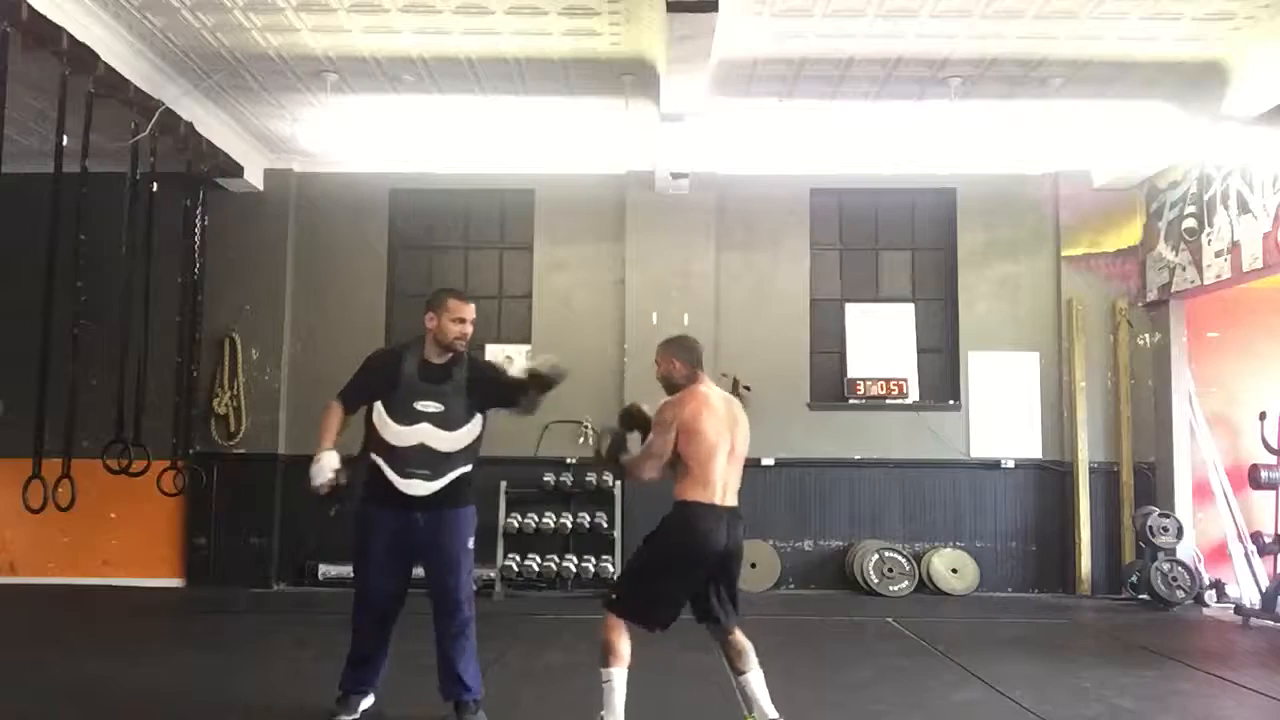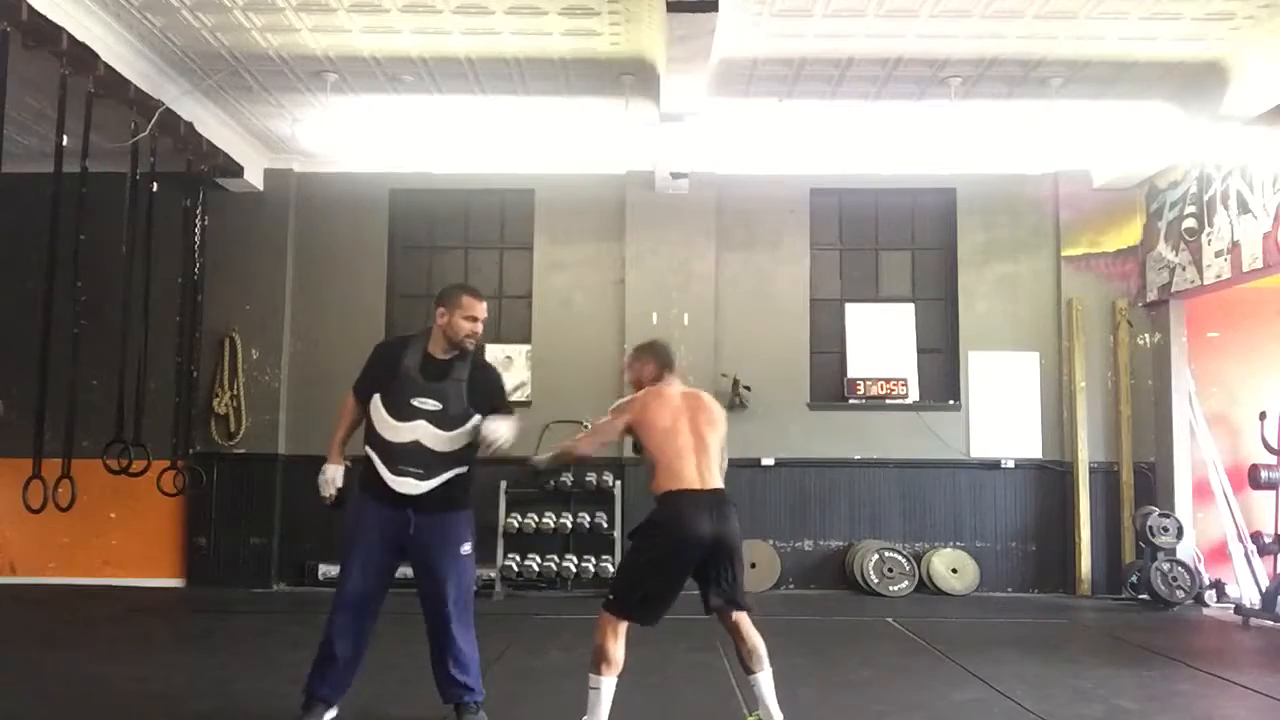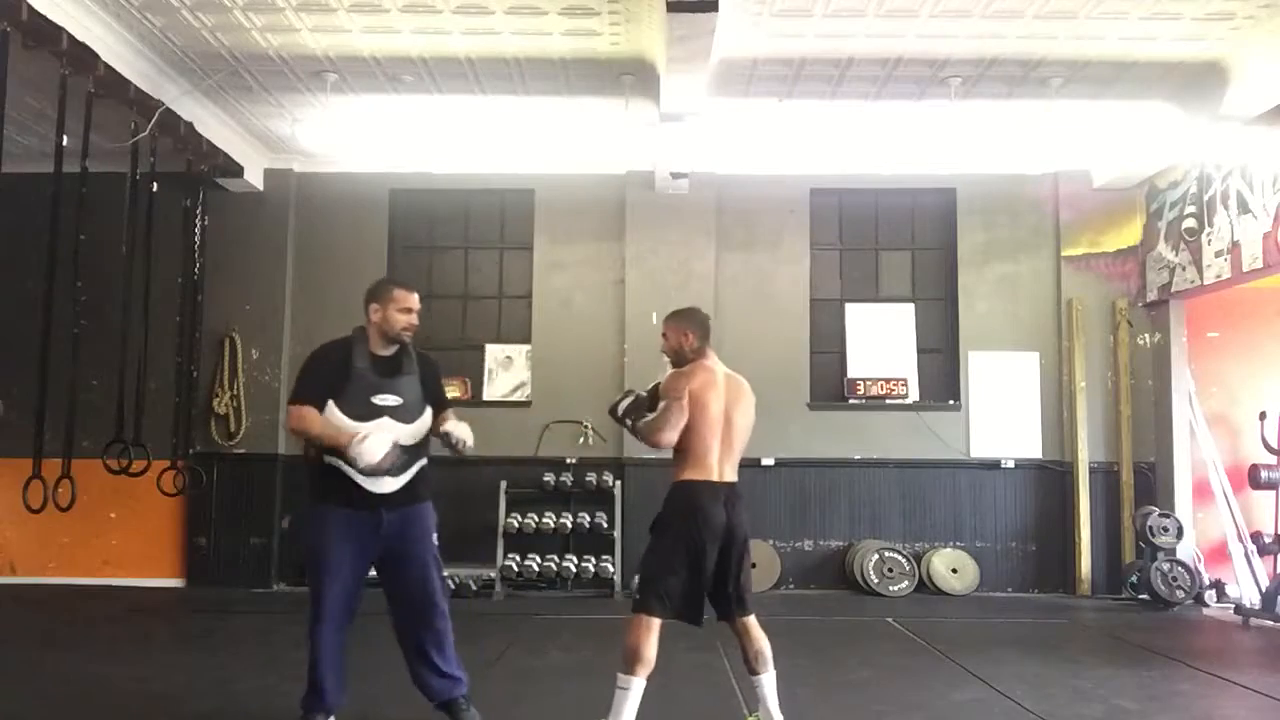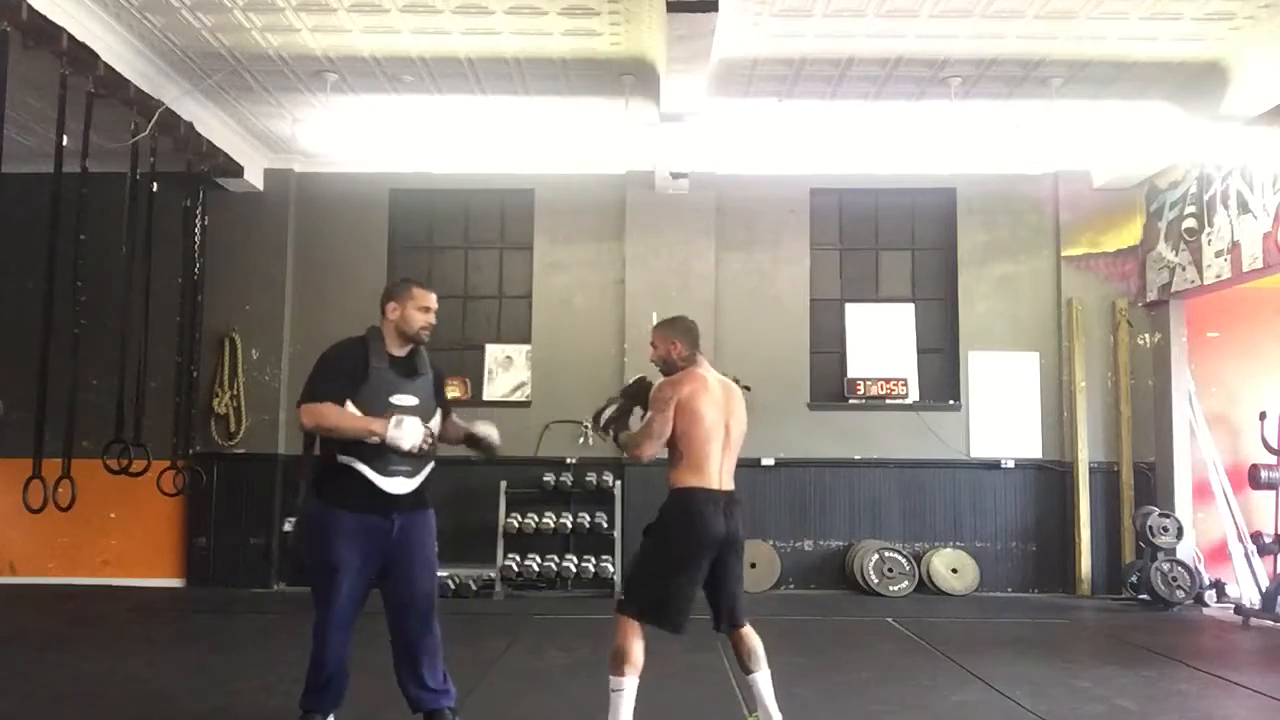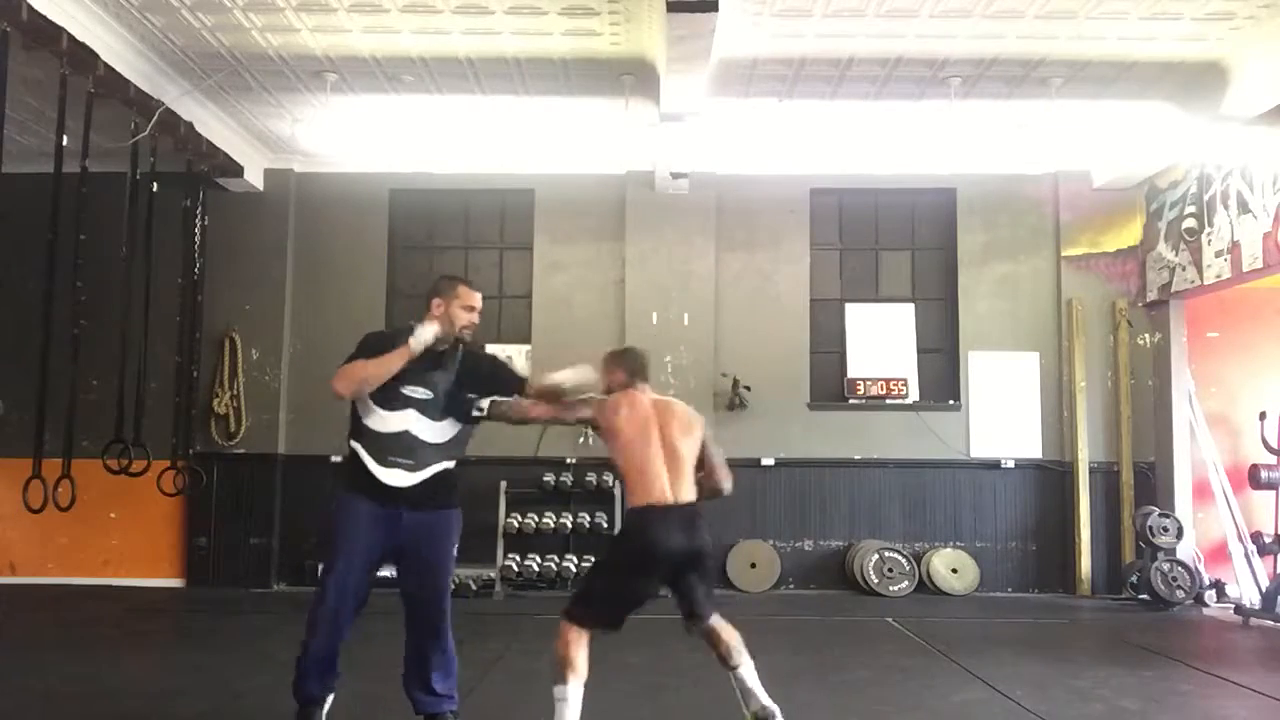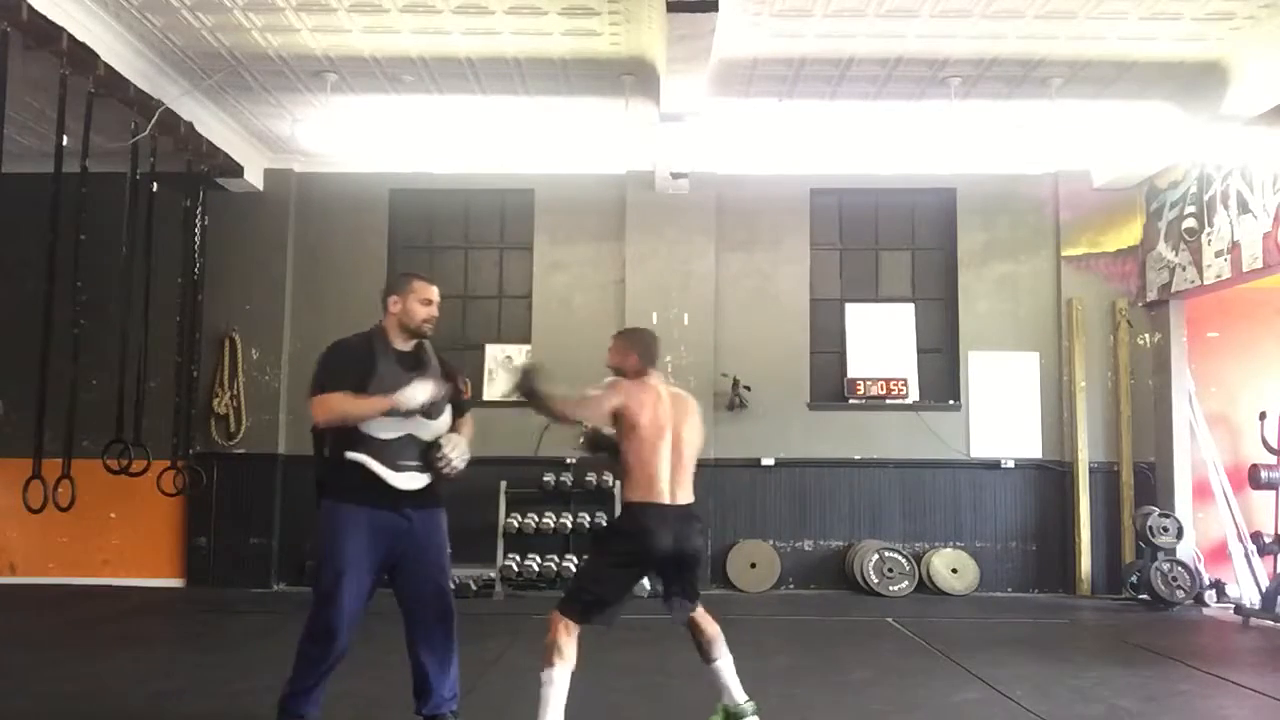
dt=0.4s
person 1, frame 1
left shoulder: (477, 373)
right shoulder: (384, 363)
left elbow: (523, 397)
right elbow: (342, 405)
left wrist: (540, 383)
right wrist: (326, 451)
left hip: (449, 510)
right hip: (382, 506)
left knee: (455, 603)
right knee: (376, 602)
person 1, frame 2
left shoulder: (482, 375)
right shoulder: (391, 355)
left elbow: (502, 423)
right elbow: (356, 401)
left wrist: (502, 430)
right wrist: (334, 458)
left hip: (445, 512)
right hip: (378, 503)
left knee: (452, 608)
right knee: (353, 601)
person 1, frame 3
left shoulder: (422, 365)
right shoulder: (331, 358)
left elbow: (436, 416)
right elbow: (297, 416)
left wrist: (450, 428)
right wrist: (352, 440)
left hip: (409, 508)
right hip: (341, 509)
left knee: (424, 603)
right knee: (331, 610)
person 1, frame 4
left shoulder: (428, 368)
right shoulder: (348, 356)
right elbow: (311, 414)
left wrist: (465, 432)
right wrist: (385, 427)
left hip: (412, 514)
right hip: (346, 512)
left knee: (418, 611)
right knee: (336, 613)
person 1, frame 5
left shoulder: (476, 364)
right shoulder: (382, 345)
left elbow: (533, 391)
right elbow: (343, 387)
left wrist: (564, 383)
right wrist: (411, 348)
left hip: (432, 509)
right hip: (365, 500)
left knee: (431, 611)
right knee: (336, 603)
person 1, frame 6
left shoulder: (439, 365)
right shoulder: (350, 353)
left elbow: (462, 420)
right elbow: (322, 411)
left wrist: (458, 445)
right wrist: (400, 400)
left hip: (423, 510)
right hip: (356, 507)
left knee: (434, 613)
right knee: (335, 614)
person 2, frame 1
left shoulder: (676, 406)
right shoulder: (734, 407)
left elbow: (646, 471)
left wrist: (618, 455)
right wrist: (651, 427)
left hip: (689, 523)
right hip: (729, 525)
left knee: (617, 616)
right knee: (726, 626)
person 2, frame 2
left shoulder: (637, 404)
right shoulder: (712, 405)
left elbow: (582, 446)
left wrist: (545, 459)
left hip: (677, 515)
right hip: (722, 511)
left knee: (613, 618)
right knee: (735, 616)
person 2, frame 3
left shoulder: (682, 379)
right shoulder: (743, 388)
left elbow: (662, 438)
left wrist: (632, 415)
right wrist: (658, 405)
left hip: (691, 502)
right hip: (731, 503)
left knee: (648, 615)
right knee: (742, 616)
person 2, frame 4
left shoulder: (673, 387)
right shoulder: (733, 392)
left elbow: (645, 450)
left wrist: (616, 424)
right wrist: (650, 405)
left hip: (689, 511)
right hip: (728, 513)
left knee: (629, 619)
right knee: (735, 622)
person 2, frame 5
left shoulder: (610, 406)
right shoulder: (688, 415)
left elbow: (537, 411)
right elbow: (722, 484)
left wrist: (489, 407)
left hip: (647, 532)
right hip: (691, 531)
left knee: (573, 628)
right knee: (707, 620)
person 2, frame 6
left shoulder: (620, 393)
right shoulder: (688, 404)
left elbow: (570, 411)
left wrist: (533, 389)
left hip: (639, 526)
right hip: (685, 526)
left knee: (564, 621)
right knee: (690, 610)
